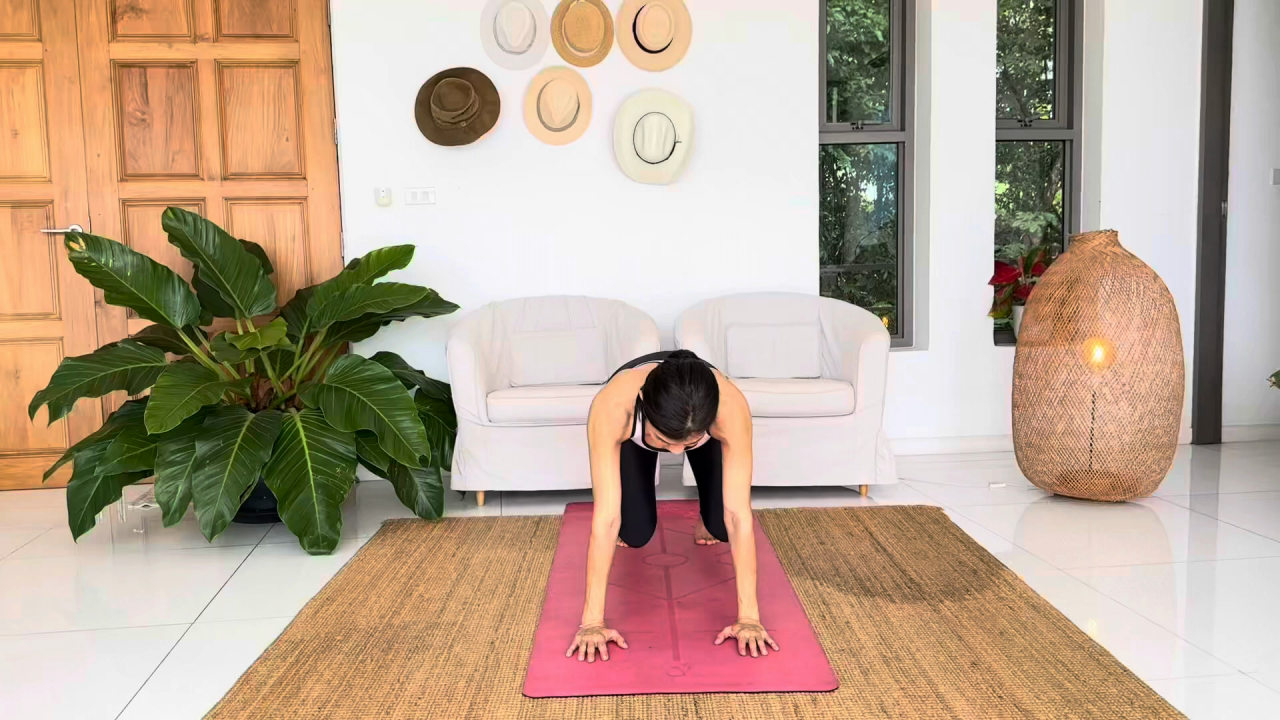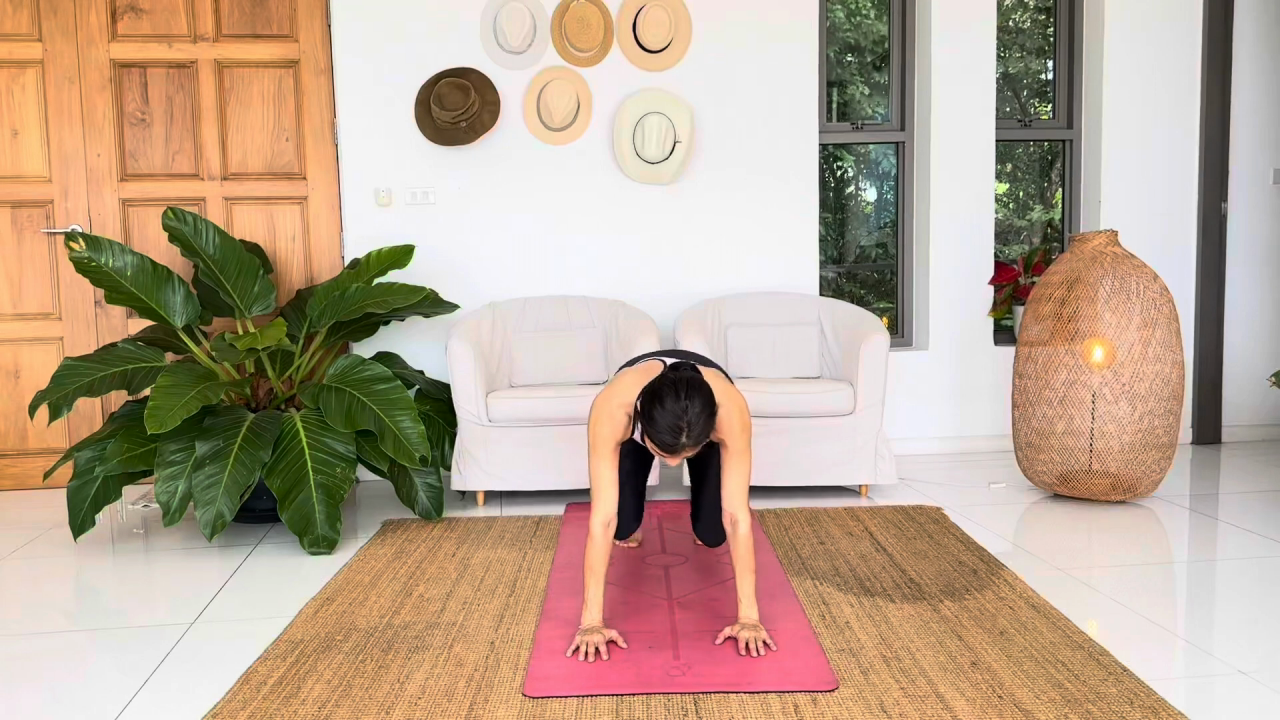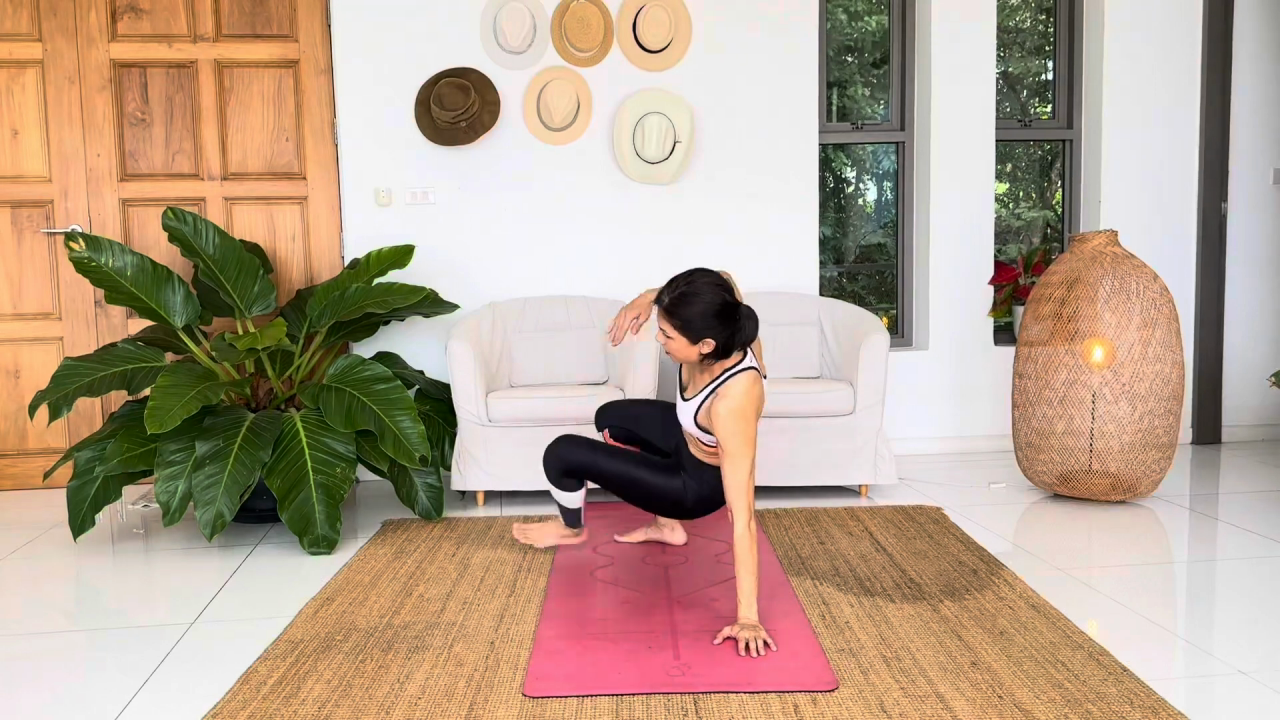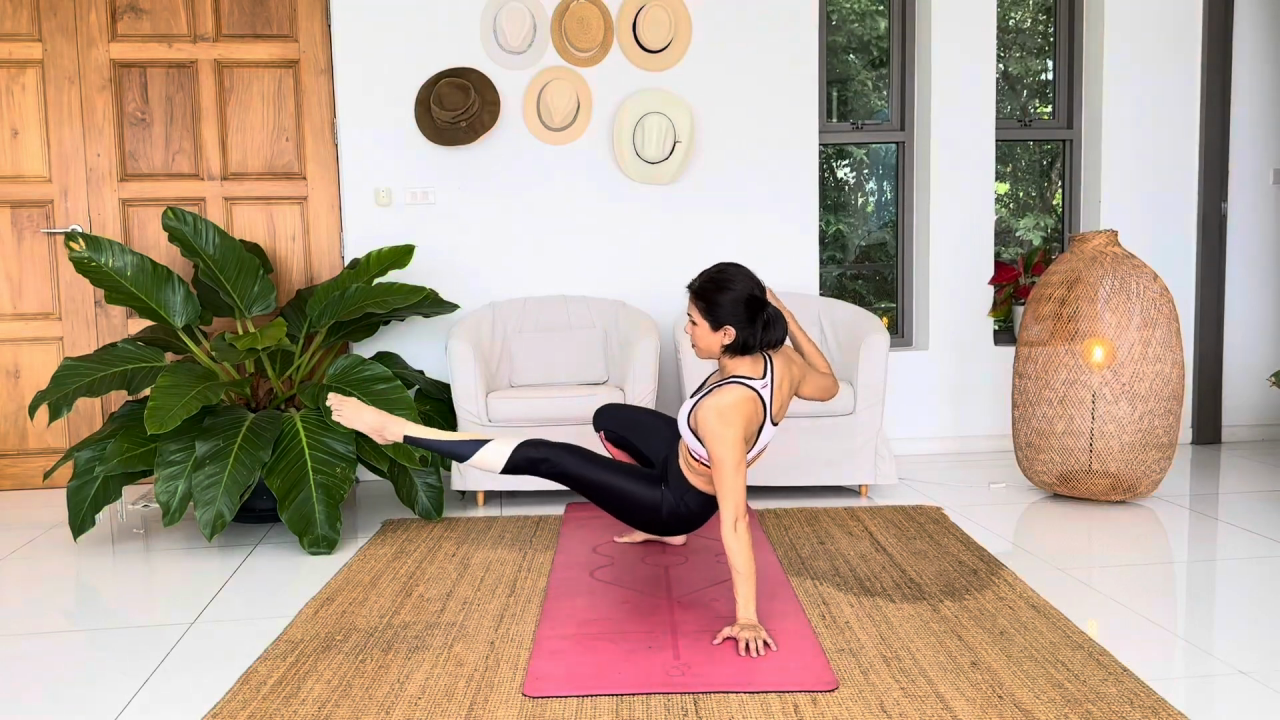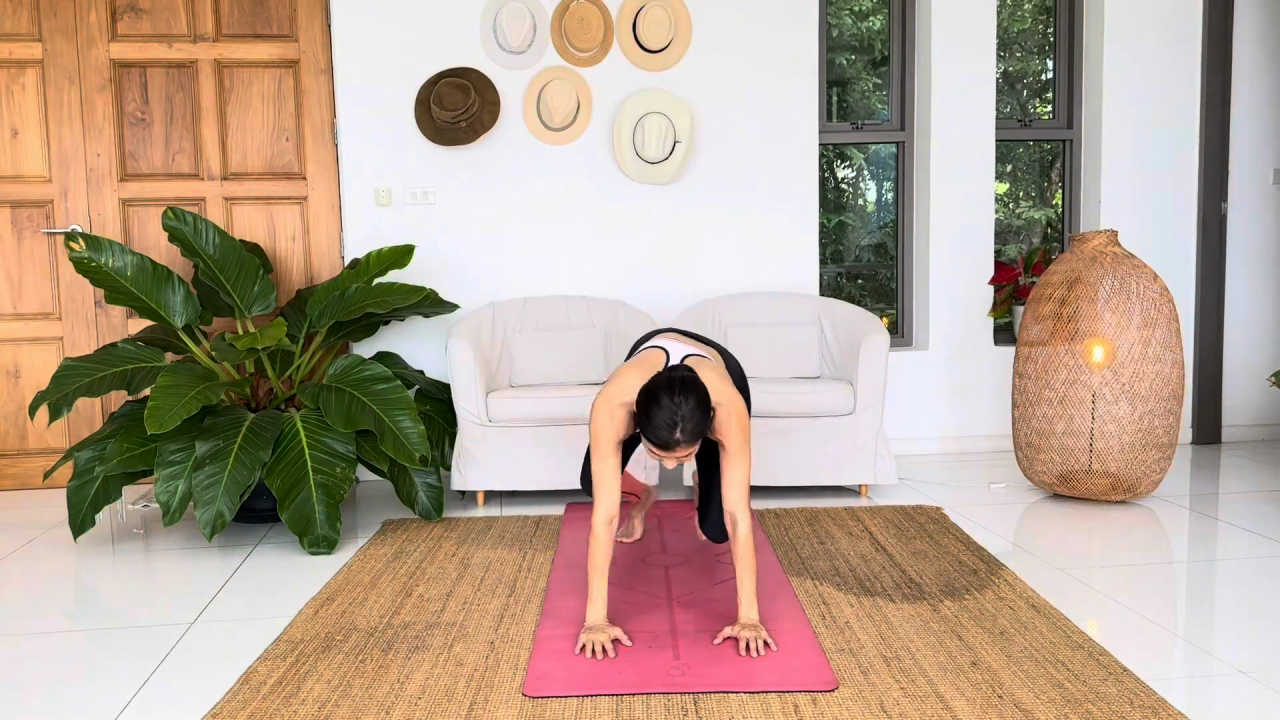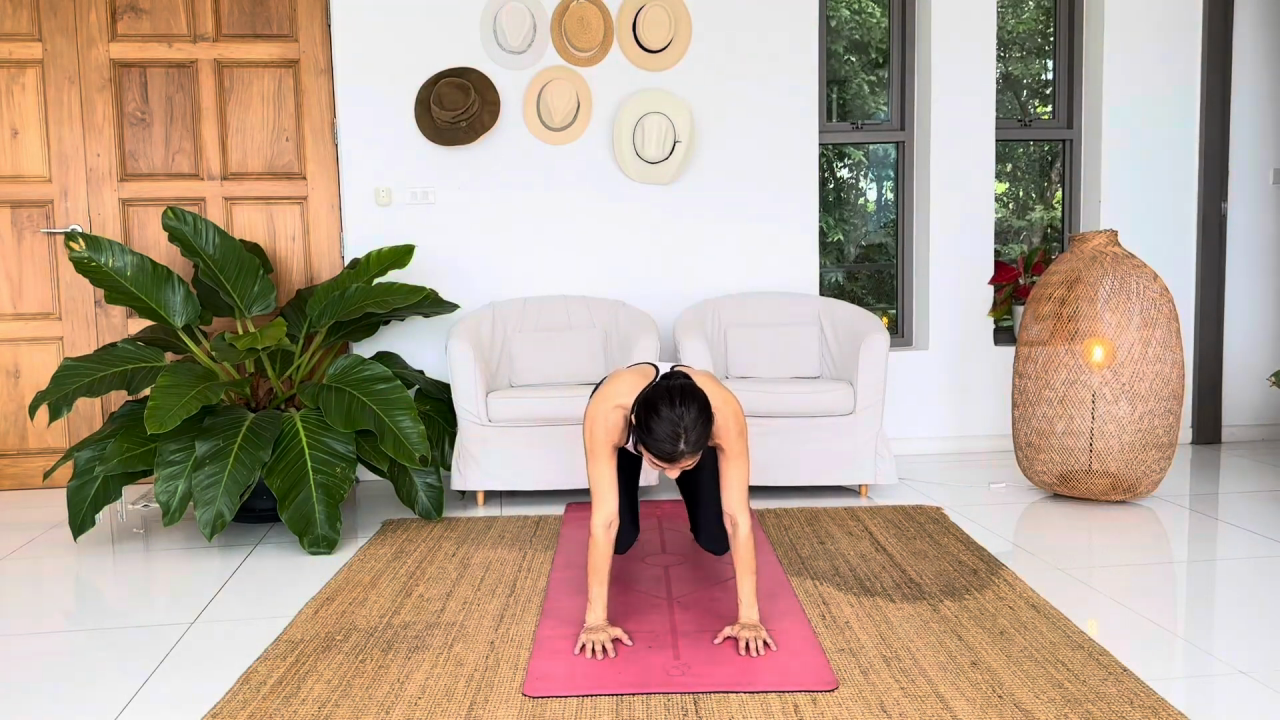
dt=0.7s
person 1, frame 1
left shoulder: (730, 406)
right shoulder: (613, 406)
left elbow: (739, 515)
right elbow: (605, 518)
left wrist: (748, 616)
right wrist: (592, 620)
left hip: (701, 423)
right hip: (634, 420)
left knee: (720, 527)
right knee: (636, 533)
left ankle: (709, 520)
person 1, frame 2
left shoulder: (728, 407)
right shoulder: (613, 406)
left elbow: (737, 516)
right elbow: (602, 519)
left wrist: (748, 616)
right wrist: (591, 620)
left hip: (701, 406)
left knee: (712, 533)
right knee: (624, 527)
left ankle: (706, 507)
right ankle: (633, 524)
person 1, frame 3
left shoulder: (736, 399)
left elbow: (741, 517)
right elbow: (724, 282)
left wrist: (747, 618)
right wrist: (647, 300)
left hip: (699, 482)
right hip: (690, 440)
left knee: (562, 452)
right knee: (608, 419)
left ankle: (570, 529)
right ankle: (667, 526)
person 1, frame 4
left shoulder: (721, 408)
right shoulder: (779, 360)
left elbow: (733, 520)
right elbow: (827, 385)
left wrist: (747, 618)
right wrist: (787, 318)
left hip: (679, 501)
right hip: (687, 460)
left knee: (541, 457)
right knee: (608, 418)
left ankle: (400, 430)
right ankle: (662, 528)
person 1, frame 5
left shoulder: (726, 404)
right shoulder: (615, 402)
left elbow: (738, 516)
right elbow: (604, 516)
left wrist: (748, 616)
right wrist: (595, 617)
left knee: (719, 529)
right knee: (596, 484)
left ankle: (711, 497)
right ankle: (640, 499)
person 1, frame 6
left shoulder: (724, 412)
right shoulder: (609, 410)
left elbow: (738, 518)
right elbow: (603, 520)
left wrist: (749, 616)
right wrist: (596, 619)
right hip: (625, 430)
left knee: (715, 543)
right knee: (620, 540)
